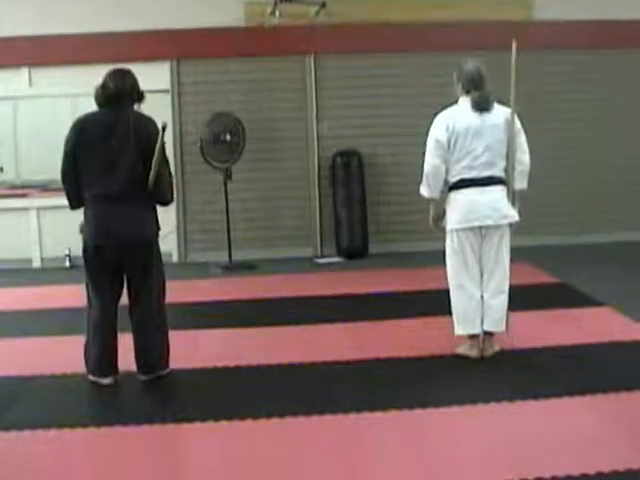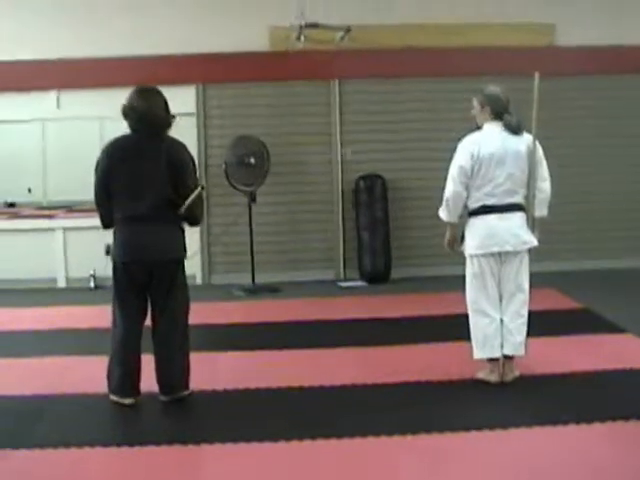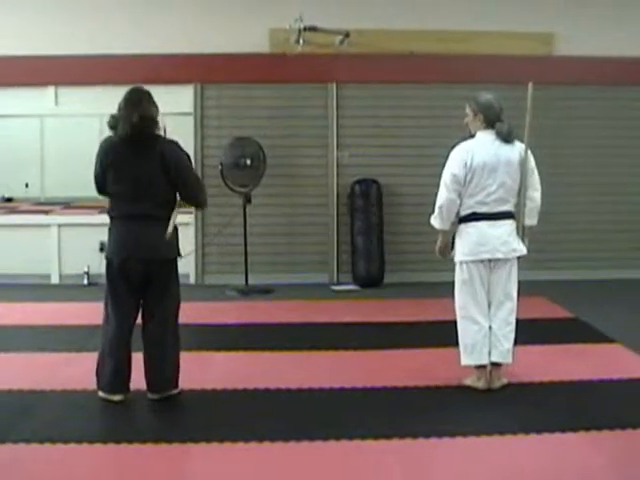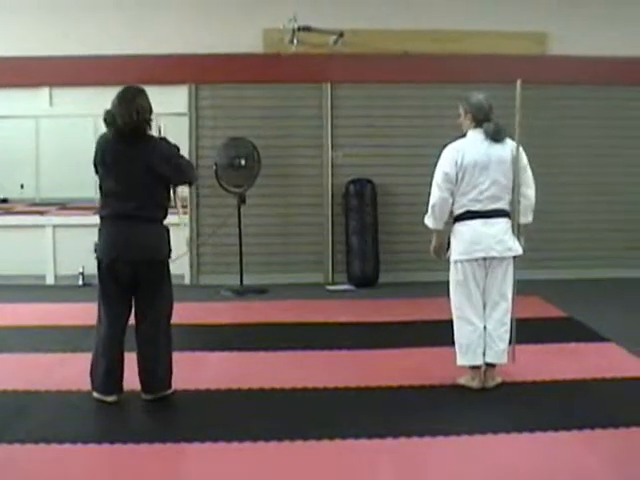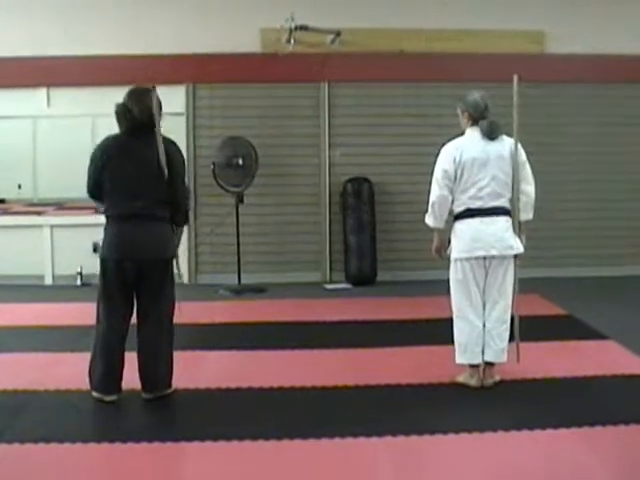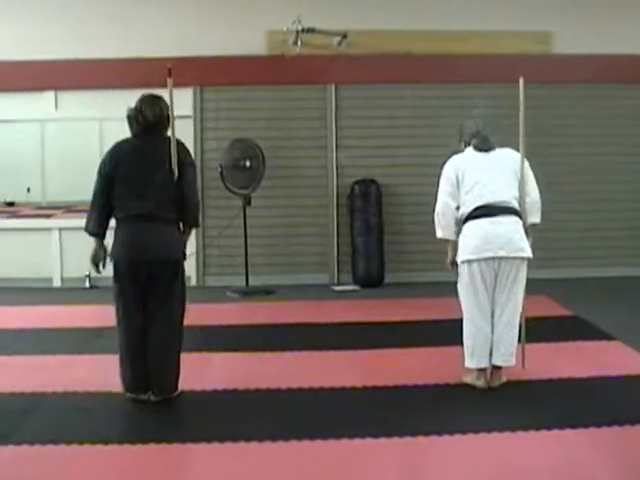
dt=0.4s
person 1, frame 1
left shoulder: (81, 127)
right shoulder: (144, 125)
left elbow: (68, 177)
right wrist: (162, 197)
left hip: (98, 222)
right hip: (138, 222)
left knee: (101, 299)
right knee: (147, 298)
left ankle: (101, 368)
right ankle: (152, 365)
person 1, frame 2
left shoulder: (113, 150)
right shoulder: (175, 150)
left elbow: (102, 199)
right elbow: (191, 199)
right wrist: (191, 218)
left hip: (127, 242)
right hip: (166, 242)
left knee: (126, 319)
right knee: (170, 318)
left ankle: (123, 389)
right ankle: (173, 386)
person 1, frame 3
left shoulder: (109, 148)
right shoulder: (168, 151)
right elbow: (196, 195)
right wrist: (169, 196)
left hip: (122, 240)
right hip: (159, 242)
left knee: (118, 315)
right knee: (161, 316)
left ankle: (112, 385)
right ankle: (162, 385)
person 1, frame 4
left shoulder: (104, 145)
right shoulder: (159, 149)
right elbow: (187, 174)
left hip: (112, 239)
right hip: (150, 241)
left knee: (111, 316)
right knee: (154, 316)
left ankle: (106, 386)
right ankle: (155, 385)
person 1, frame 5
left shoulder: (106, 148)
right shoulder: (167, 148)
left elbow: (94, 192)
right elbow: (180, 198)
right wrist: (174, 228)
left hip: (117, 238)
right hip: (156, 239)
left knee: (112, 316)
right knee: (156, 316)
left ankle: (105, 385)
right ankle: (156, 384)
person 1, frame 6
left shoulder: (118, 152)
right shoulder: (177, 151)
left elbow: (101, 199)
right elbow: (190, 200)
left wrist: (98, 242)
right wrist: (184, 236)
left hip: (128, 241)
right hip: (166, 241)
left knee: (130, 317)
right knee: (165, 317)
left ankle: (137, 385)
right ankle: (163, 387)
person 2, frame 1
left shoulder: (447, 119)
right shoulder: (506, 115)
left elbow: (434, 166)
right elbow: (521, 159)
left wrist: (435, 205)
right wrist: (514, 196)
left hip: (463, 202)
right hip: (496, 200)
left knee: (464, 274)
right knee: (496, 271)
left ankle: (472, 341)
right ankle: (490, 339)
person 2, frame 2
left shoulder: (472, 143)
right shoulder: (527, 142)
left elbow: (456, 190)
right elbow: (542, 186)
left wrist: (451, 227)
right wrist: (533, 221)
left hip: (482, 227)
right hip: (515, 225)
left knee: (483, 299)
right knee: (515, 295)
left ankle: (492, 365)
right ankle: (509, 364)
person 2, frame 3
left shoulder: (464, 151)
right shoulder: (519, 151)
left elbow: (448, 198)
right elbow: (533, 196)
left wrist: (443, 234)
right wrist: (523, 230)
left hip: (473, 235)
right hip: (505, 234)
left knee: (472, 305)
right knee: (503, 303)
left ankle: (479, 373)
right ankle: (497, 371)
person 2, frame 4
left shoulder: (455, 151)
right shoulder: (512, 148)
left elbow: (440, 197)
right elbow: (527, 194)
left wrist: (438, 235)
right wrist: (519, 229)
left hip: (468, 234)
right hip: (501, 232)
left knee: (468, 305)
right knee: (499, 303)
left ankle: (474, 372)
right ankle: (491, 371)
person 2, frame 5
left shoulder: (454, 148)
right shoulder: (511, 146)
left elbow: (440, 196)
right elbow: (526, 191)
left wrist: (438, 234)
right wrist: (520, 228)
left hip: (468, 232)
right hip: (501, 230)
left knee: (467, 304)
right knee: (499, 302)
left ankle: (473, 370)
right ankle: (490, 369)
person 2, frame 6
left shoulder: (456, 162)
right shoulder: (513, 156)
left elbow: (445, 207)
right elbow: (532, 198)
left wrist: (451, 247)
right wrist: (528, 234)
left hip: (476, 234)
right hip: (511, 231)
left knee: (476, 307)
right knee: (508, 305)
left ankle: (479, 371)
right ankle: (498, 370)
